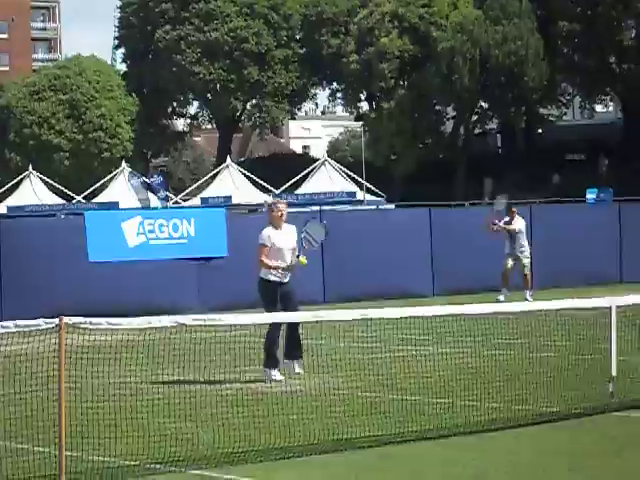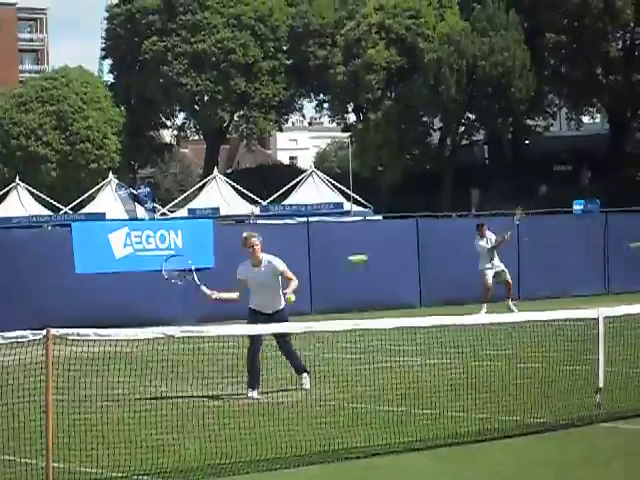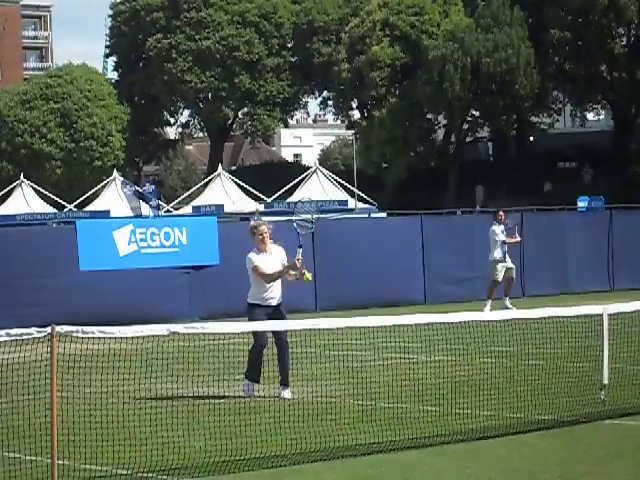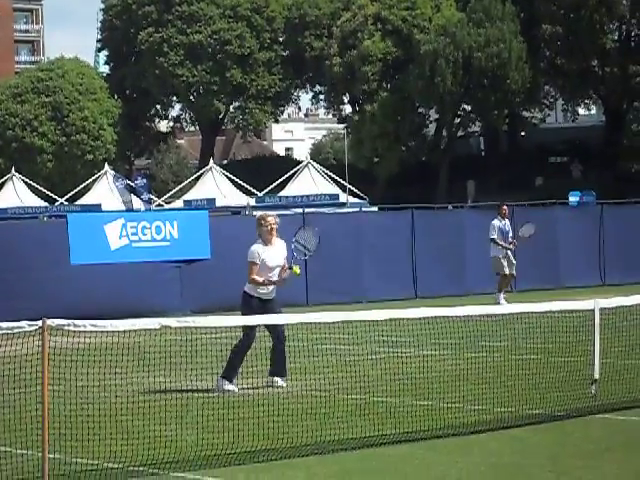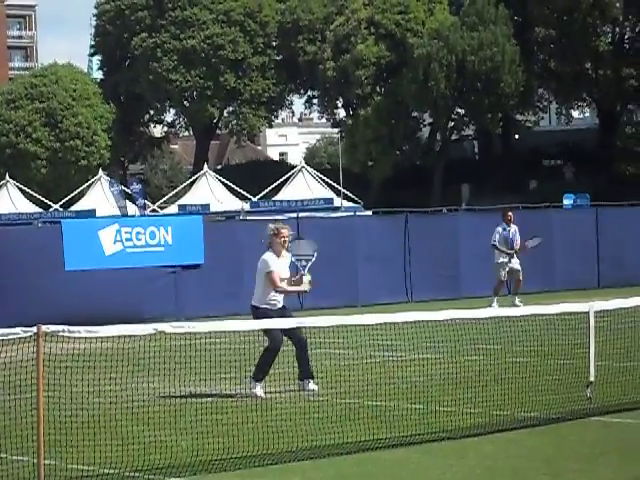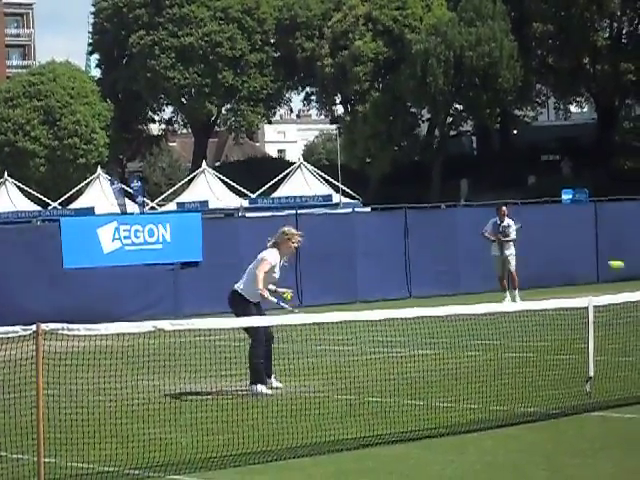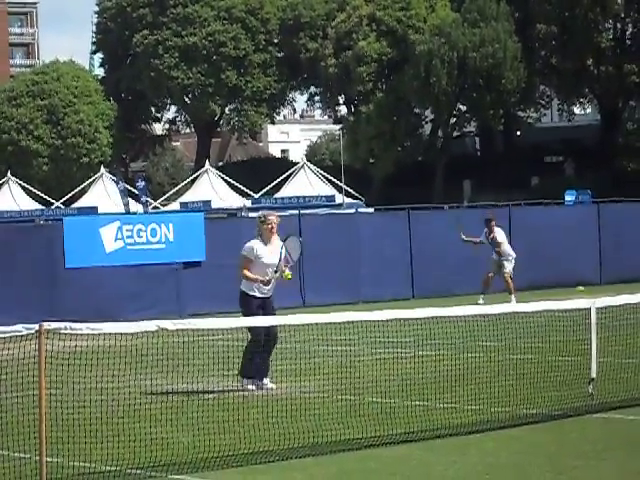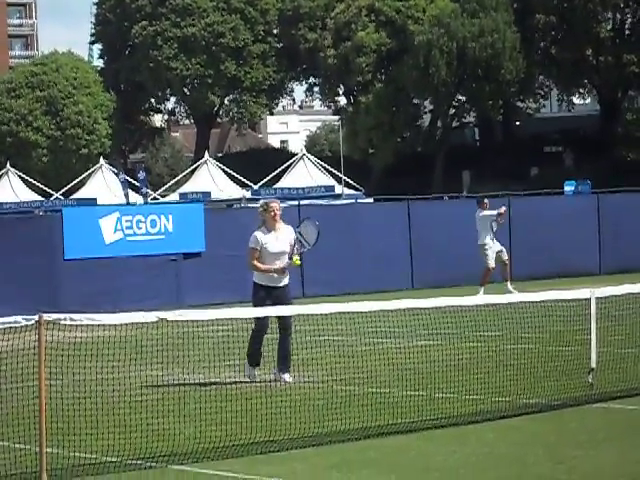
dt=0.5s
person 1, frame 1
left shoulder: (292, 229)
right shoulder: (267, 233)
right elbow: (262, 261)
left wrist: (298, 259)
right wrist: (279, 266)
left hip: (285, 283)
right hip: (269, 283)
left knee: (294, 320)
right knee: (276, 322)
left ankle: (292, 359)
right ankle: (270, 367)
person 1, frame 2
left shoulder: (273, 262)
right shoulder: (242, 268)
left elbow: (293, 280)
left wrist: (289, 290)
right wrist: (219, 295)
left hip: (277, 311)
right hip: (256, 312)
left knee: (286, 347)
right knee: (254, 347)
left ankle: (302, 373)
right ankle: (252, 387)
person 1, frame 3
left shoulder: (278, 250)
right shoulder: (252, 257)
left elbow: (288, 275)
right elbow: (267, 278)
left wrist: (297, 271)
right wrist: (287, 268)
left hip: (276, 306)
right hip: (256, 306)
left knee: (282, 343)
right knee: (260, 342)
left ankle: (285, 387)
right ankle: (251, 380)
person 1, frame 4
left shoulder: (281, 244)
right shoulder: (256, 249)
left elbow: (283, 269)
right elbow: (251, 278)
left wrist: (289, 270)
right wrist: (272, 282)
left hip: (270, 299)
right hip: (252, 298)
left knee: (280, 337)
right knee: (248, 338)
left ankle: (275, 376)
right ankle: (225, 379)
person 1, frame 5
left shoulder: (286, 257)
right shoulder: (268, 259)
right elbow: (278, 287)
left wrist: (299, 279)
right wrist: (301, 288)
left hip: (279, 308)
right hip: (262, 309)
left knee: (300, 340)
right knee: (276, 342)
left ankle: (306, 379)
right ankle: (256, 381)
person 1, frame 6
left shoulder: (280, 258)
right shoulder: (271, 255)
right elbow: (259, 272)
left wrist: (279, 290)
right wrist: (261, 289)
left hip: (252, 301)
right hip: (241, 298)
left knee: (268, 336)
right knee: (258, 338)
left ankle: (267, 377)
right ankle: (256, 384)
person 1, frame 7
left shoulder: (280, 245)
right shoulder: (252, 246)
right elbow: (242, 271)
left wrist: (283, 273)
right wrist: (259, 280)
left hip: (267, 298)
right hip: (250, 297)
left knee: (272, 336)
right knee: (257, 336)
left ankle: (261, 377)
right ankle: (247, 378)
person 1, frame 8
left shoulder: (288, 231)
right shoulder: (258, 236)
left elbow: (292, 255)
right elbow: (252, 264)
right wrist: (273, 269)
left hip: (282, 287)
right hip: (262, 287)
left knee: (286, 328)
right knee: (261, 327)
left ankle: (283, 371)
right ankle: (252, 365)
